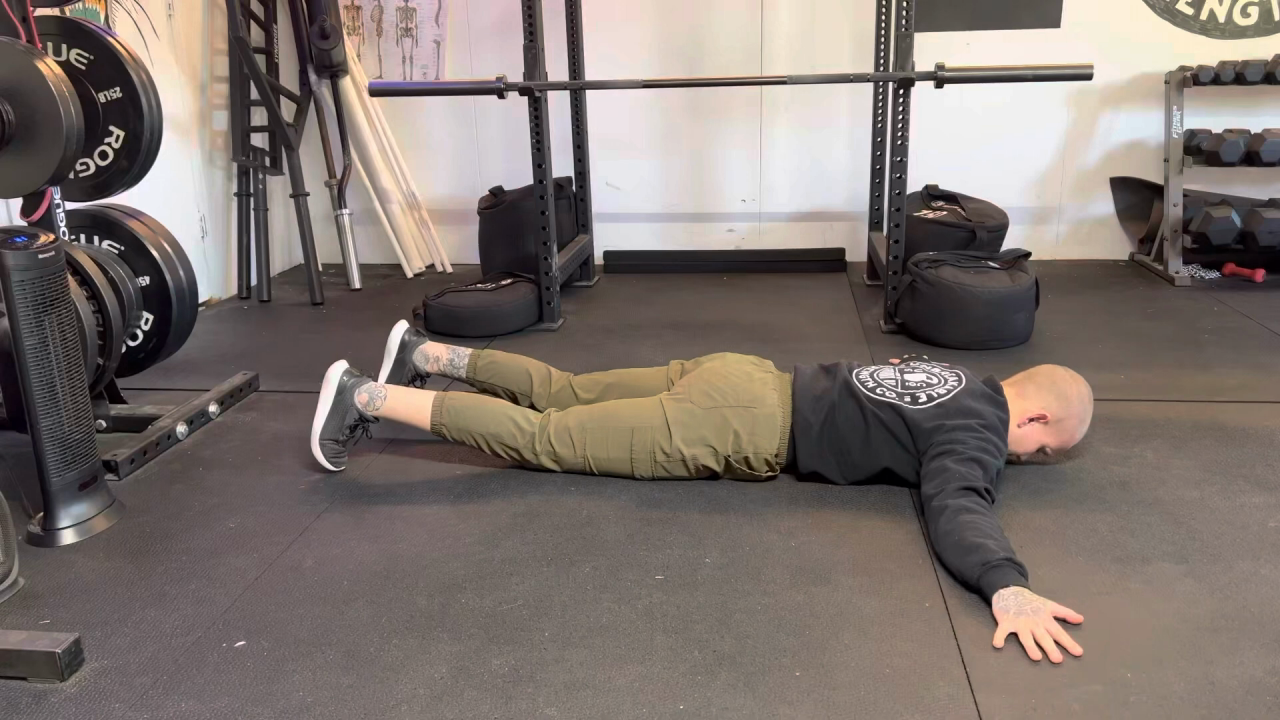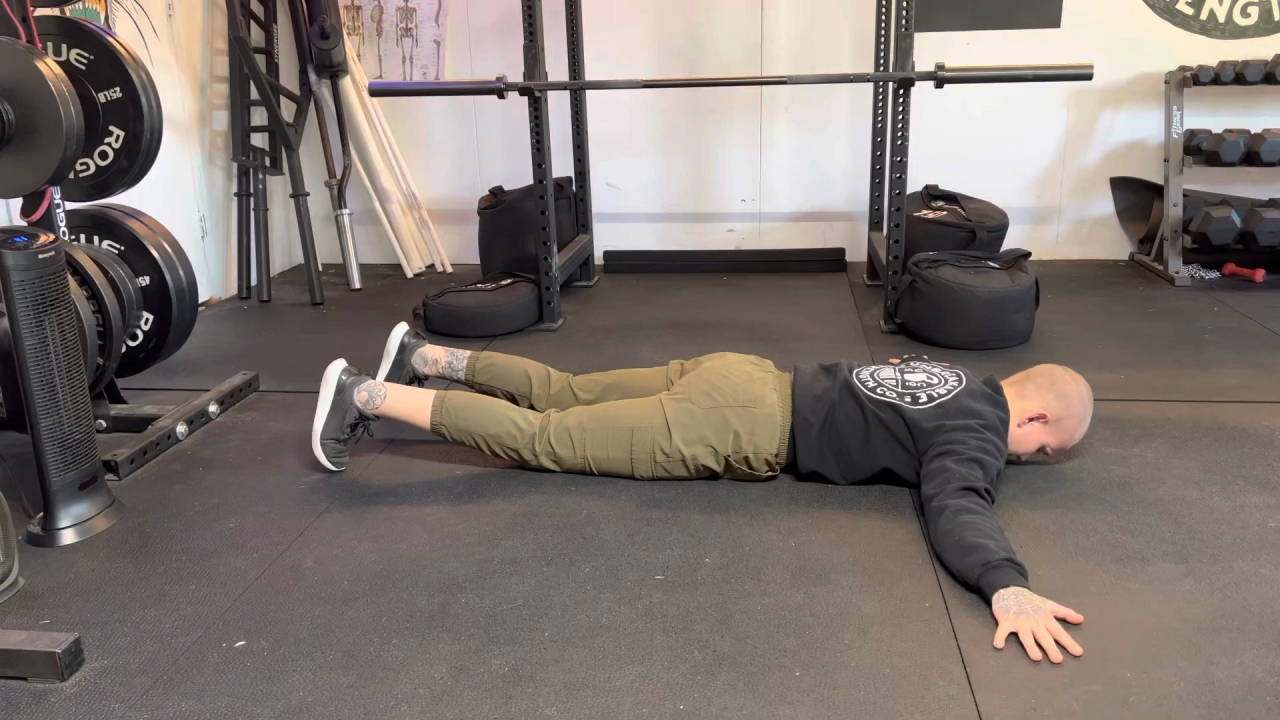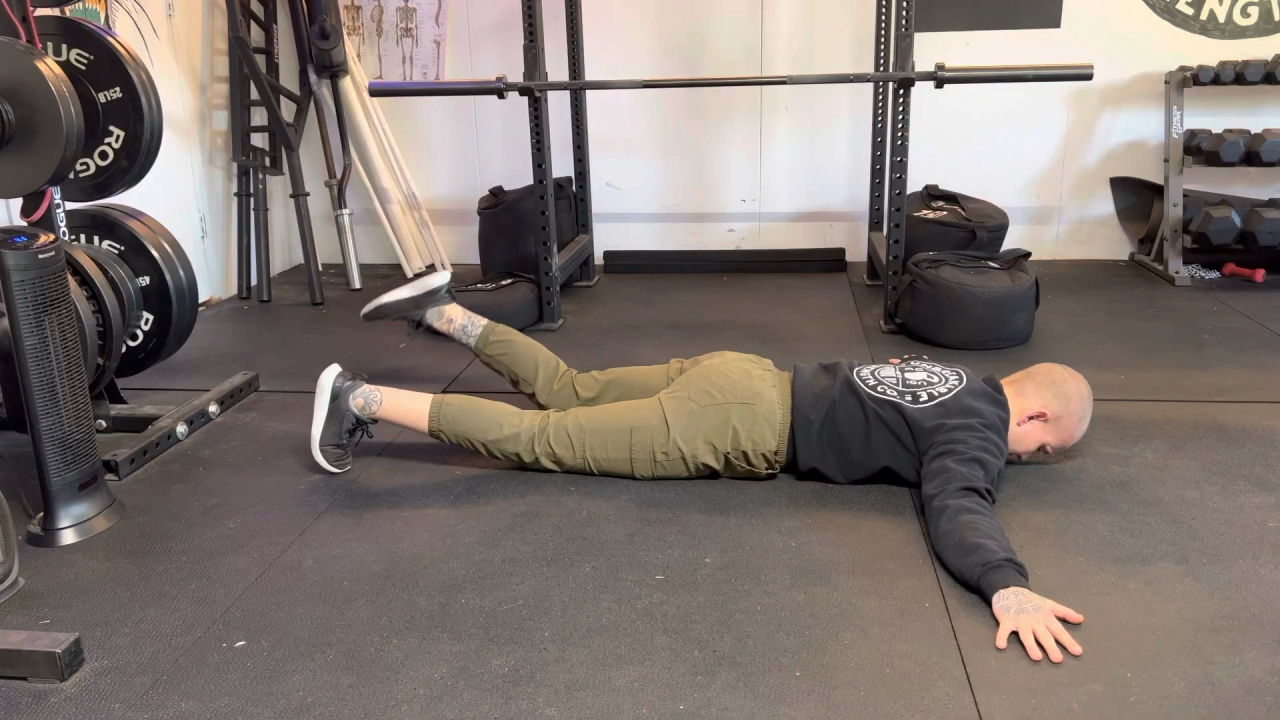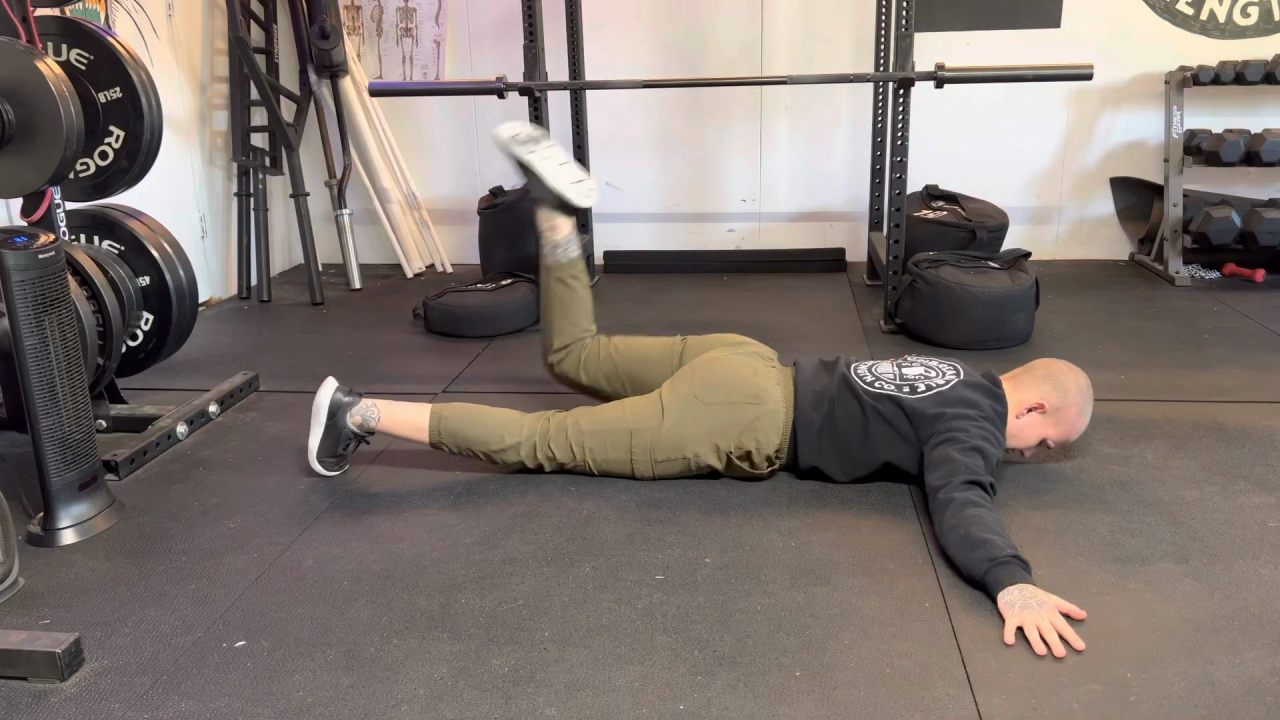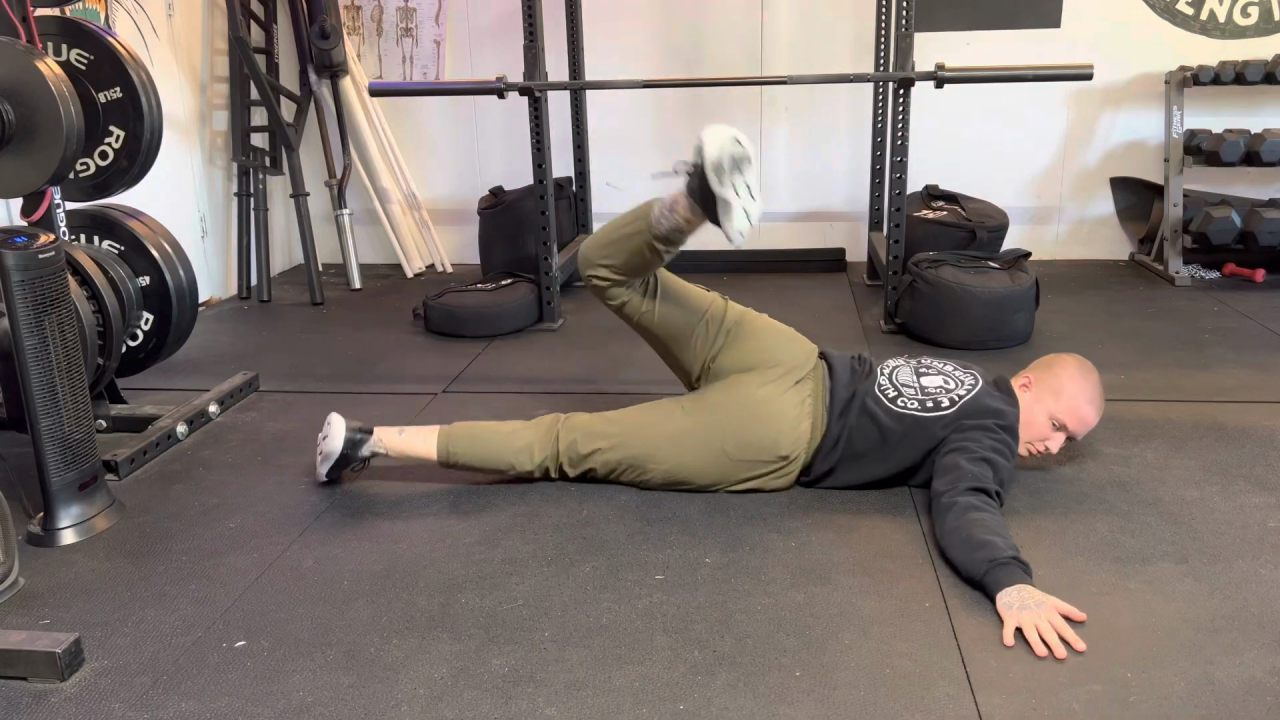
dt=0.4s
person 1, frame 1
left shoulder: (961, 383)
right shoulder: (975, 432)
right elbow: (955, 505)
right wrist: (1007, 586)
left hip: (740, 377)
right hip: (741, 424)
left knee: (563, 392)
right knee: (545, 438)
left ankle: (427, 354)
right ankle: (365, 396)
person 1, frame 2
left shoulder: (962, 382)
right shoulder: (977, 432)
right elbow: (954, 506)
right wrist: (1009, 587)
left hip: (743, 378)
right hip: (743, 423)
left knee: (562, 392)
right knee: (543, 438)
left ankle: (424, 356)
right ankle: (365, 395)
person 1, frame 3
left shoulder: (961, 383)
right shoulder: (977, 432)
right elbow: (956, 507)
right wrist: (1008, 587)
left hip: (740, 376)
right hip: (742, 420)
left knee: (566, 391)
right knee: (544, 439)
left ankle: (441, 309)
right ankle: (361, 399)
person 1, frame 4
left shoulder: (961, 378)
right shoulder: (974, 428)
right elbow: (960, 505)
right wrist: (1013, 584)
left hip: (746, 365)
right hip: (748, 417)
left knee: (571, 355)
right knee: (548, 443)
left ankle: (556, 196)
right ankle: (364, 415)
person 1, frame 5
left shoulder: (963, 379)
right shoulder: (984, 437)
right elbow: (962, 512)
right wrist: (1011, 585)
left hip: (785, 360)
right hip: (773, 425)
right knee: (567, 444)
